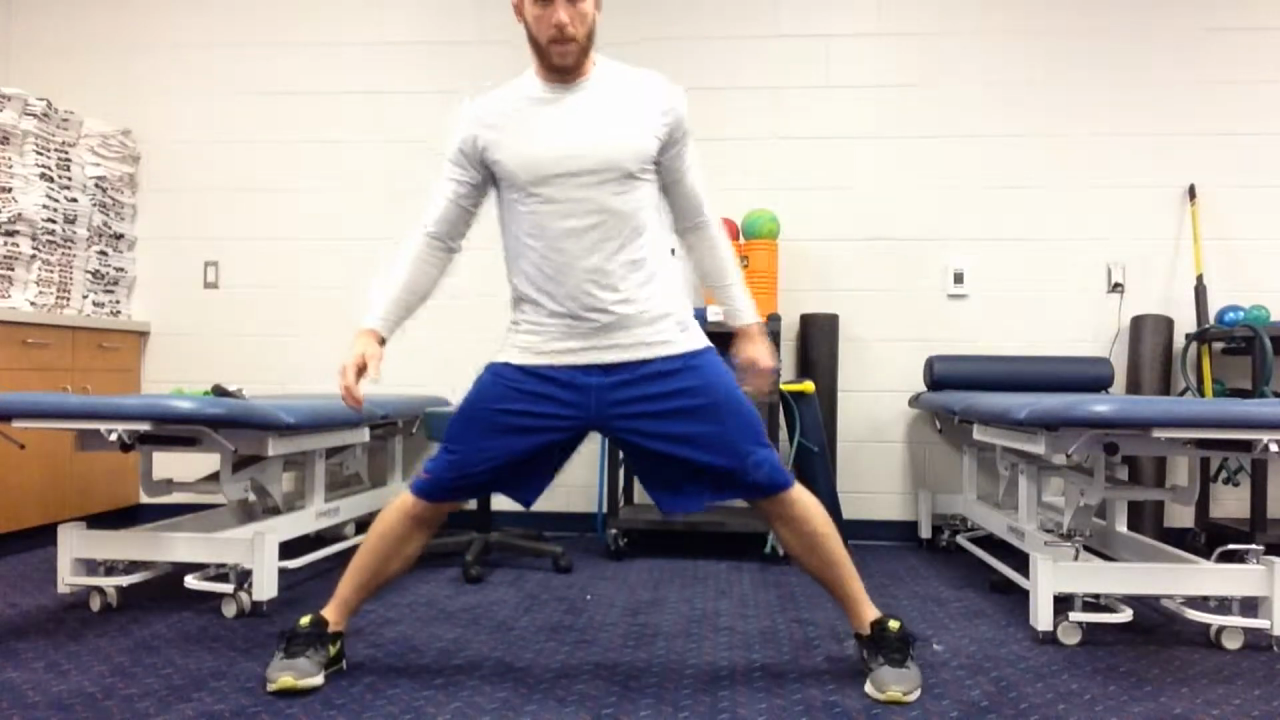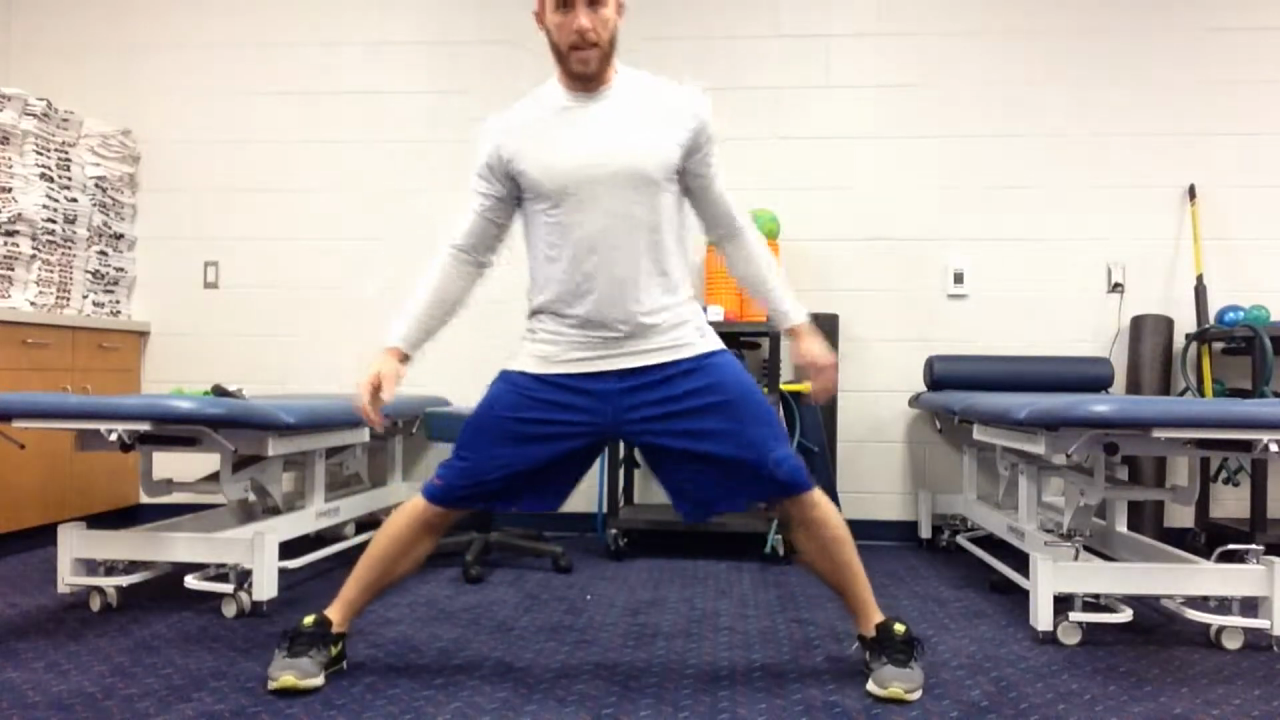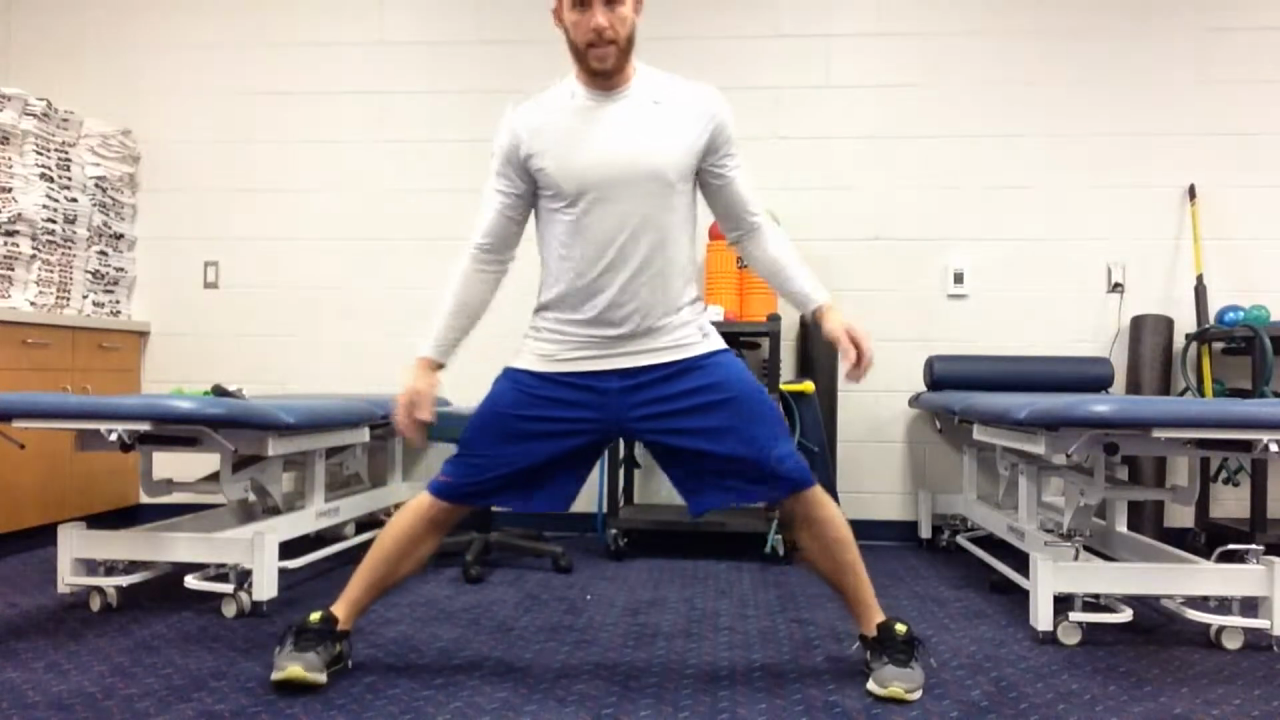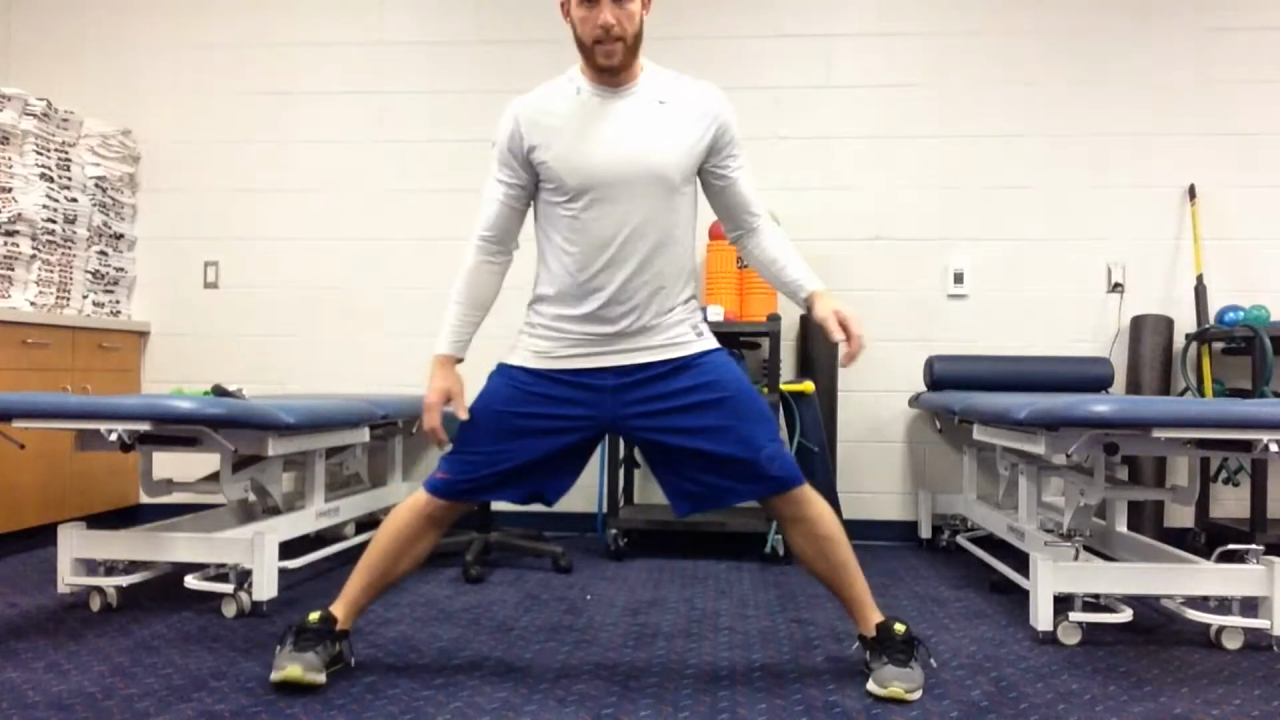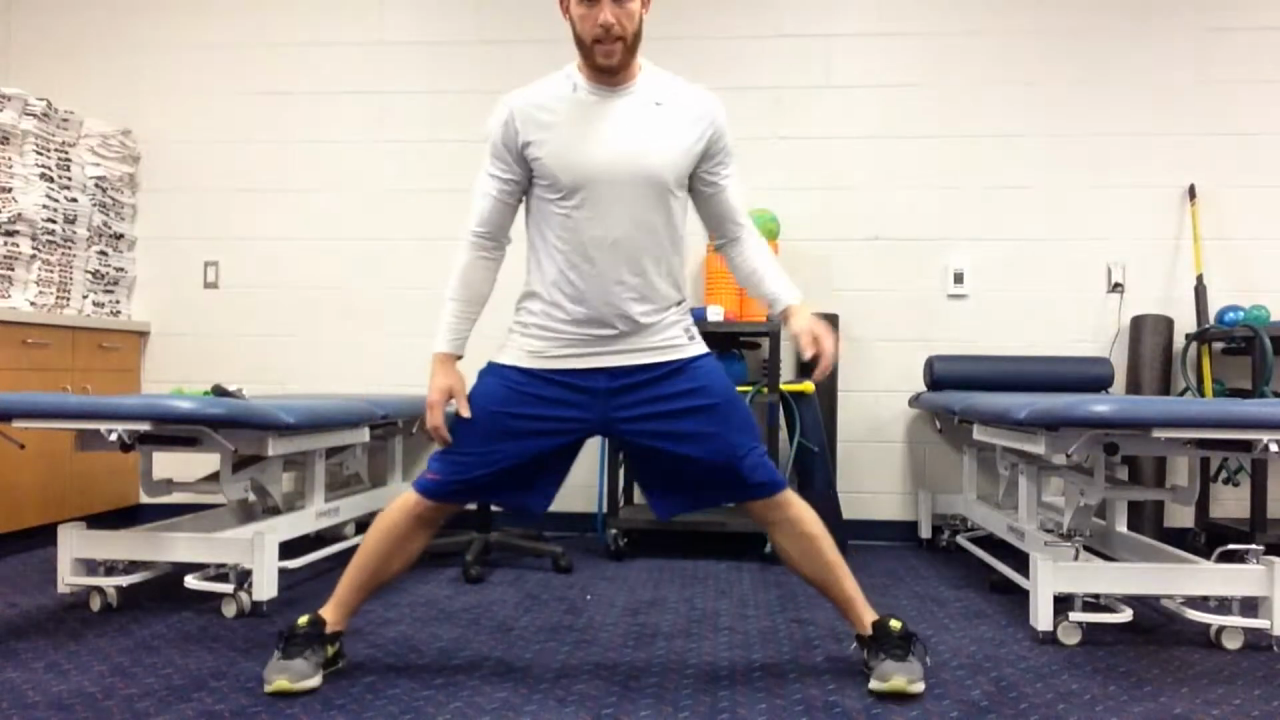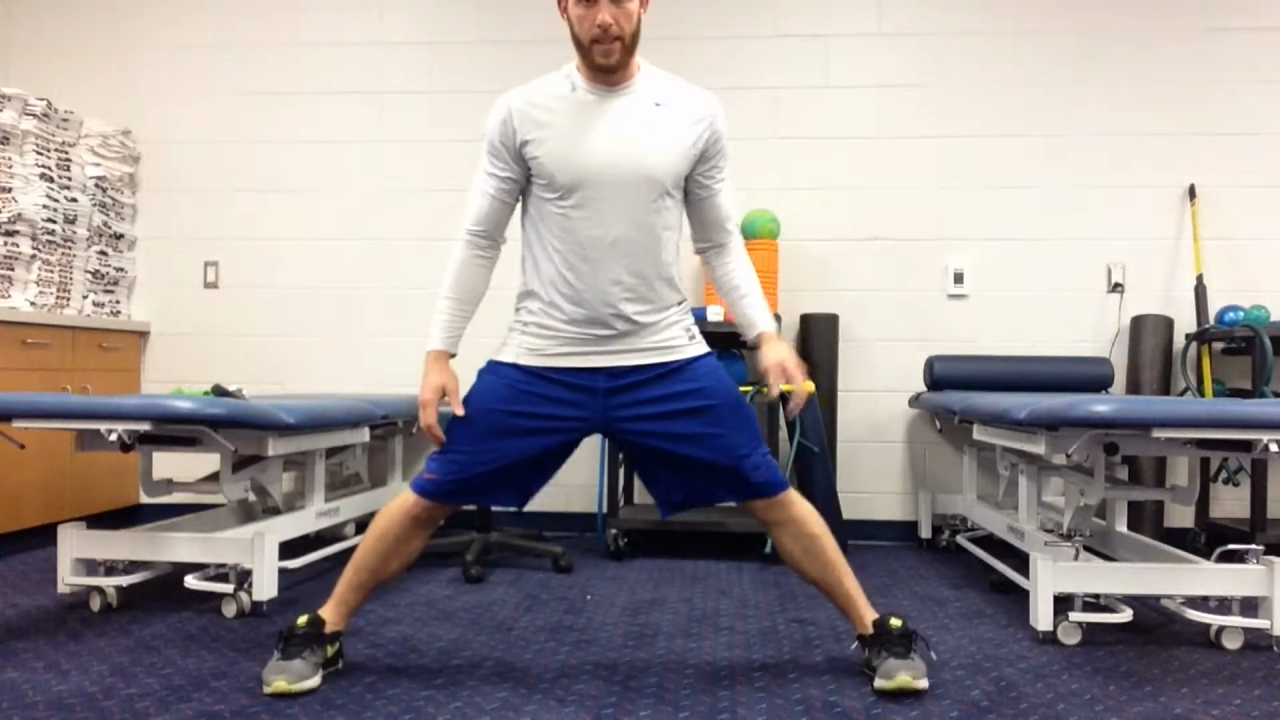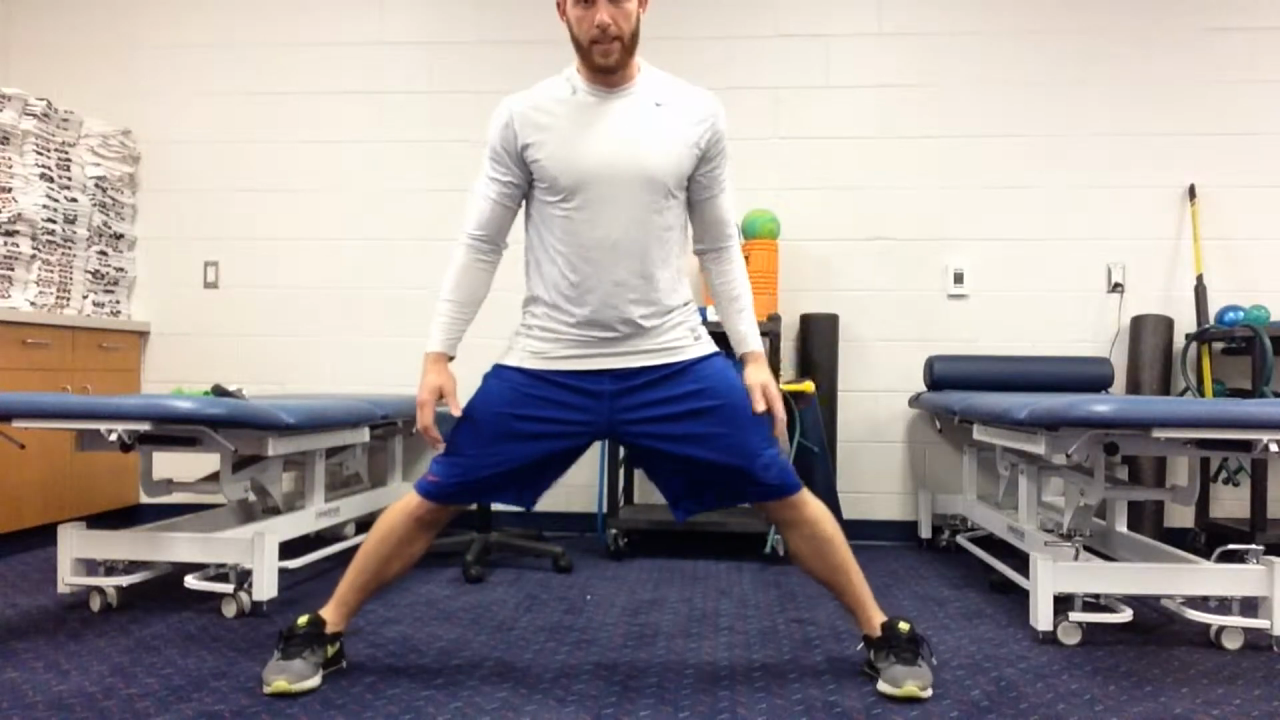
dt=0.1s
person 1, frame 1
left shoulder: (655, 100)
right shoulder: (486, 120)
left elbow: (695, 225)
right elbow: (436, 239)
left wrist: (746, 326)
right wrist: (373, 330)
left hip: (662, 355)
right hip: (537, 364)
left knee: (773, 488)
right knee: (430, 496)
left ankle: (878, 632)
right ankle: (324, 631)
person 1, frame 2
left shoulder: (680, 108)
right shoulder: (511, 132)
left elbow: (729, 231)
right elbow: (466, 255)
left wrist: (798, 324)
right wrist: (396, 348)
left hip: (679, 360)
right hip: (552, 372)
left knee: (795, 491)
right knee: (441, 503)
left ankle: (881, 637)
right ankle: (326, 631)
person 1, frame 3
left shoulder: (698, 108)
right shoulder: (529, 127)
left elbow: (749, 227)
right elbow: (488, 255)
left wrist: (822, 308)
right wrist: (429, 360)
left hip: (682, 360)
right hip: (555, 370)
left knee: (798, 490)
right knee: (446, 500)
left ankle: (882, 637)
right ankle: (331, 628)
person 1, frame 4
left shoulder: (702, 108)
right shoulder: (530, 117)
left elbow: (749, 224)
right elbow: (492, 247)
left wrist: (814, 294)
right wrist: (447, 356)
left hip: (676, 357)
right hip: (551, 365)
left knee: (785, 489)
right knee: (444, 498)
left ankle: (880, 636)
right ankle: (329, 627)
person 1, frame 5
left shoulder: (696, 113)
right shoulder: (524, 113)
left elbow: (734, 234)
right elbow: (485, 242)
left wrist: (793, 308)
right wrist: (446, 354)
left hip: (665, 361)
right hip: (541, 366)
left knee: (768, 495)
right knee: (433, 498)
left ankle: (876, 634)
right ankle: (321, 631)
person 1, frame 6
left shoulder: (695, 112)
right shoulder: (521, 112)
left elbow: (720, 243)
right elbow: (480, 241)
left wrist: (766, 335)
right wrist: (439, 352)
left hip: (668, 361)
right hip: (540, 364)
left knee: (771, 494)
right knee: (430, 498)
left ankle: (876, 632)
right ankle: (320, 632)
person 1, frame 7
left shoulder: (696, 113)
right shoulder: (523, 117)
left elbow: (718, 247)
right elbow: (481, 245)
left wrist: (753, 355)
right wrist: (438, 354)
left hip: (675, 362)
right hip: (547, 368)
left knee: (783, 495)
right knee: (434, 500)
left ankle: (884, 637)
right ankle: (321, 632)
